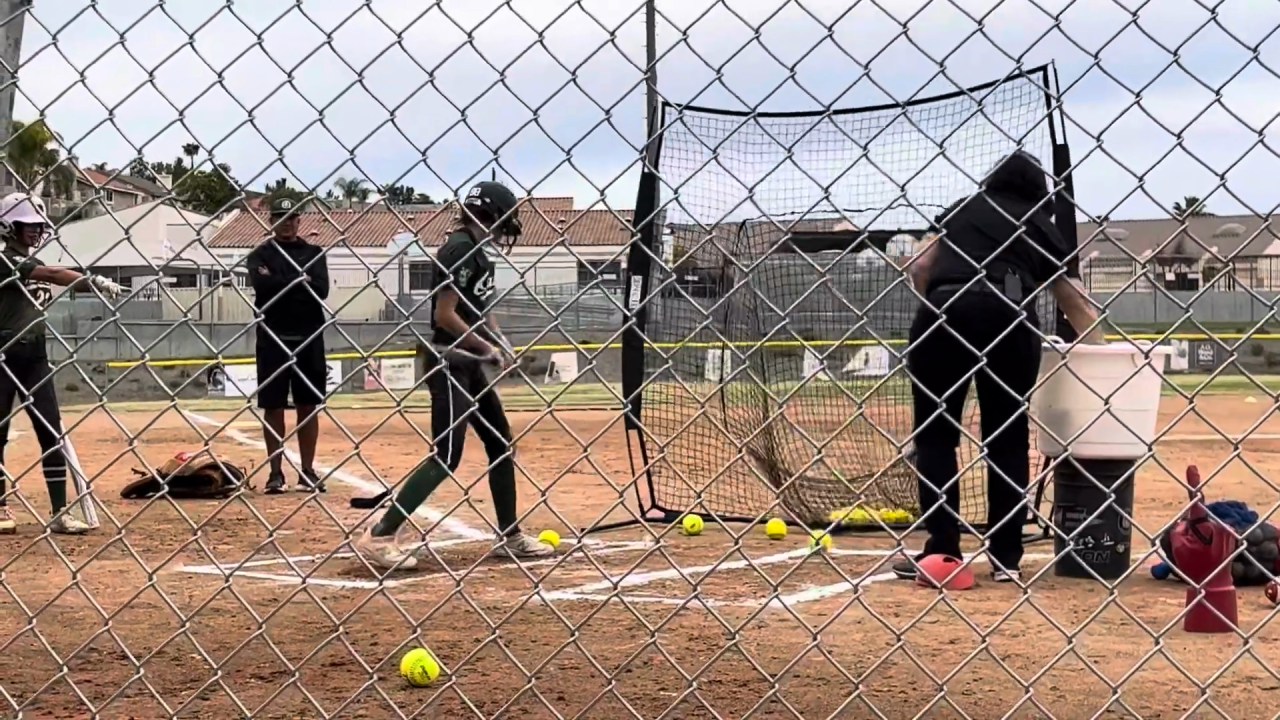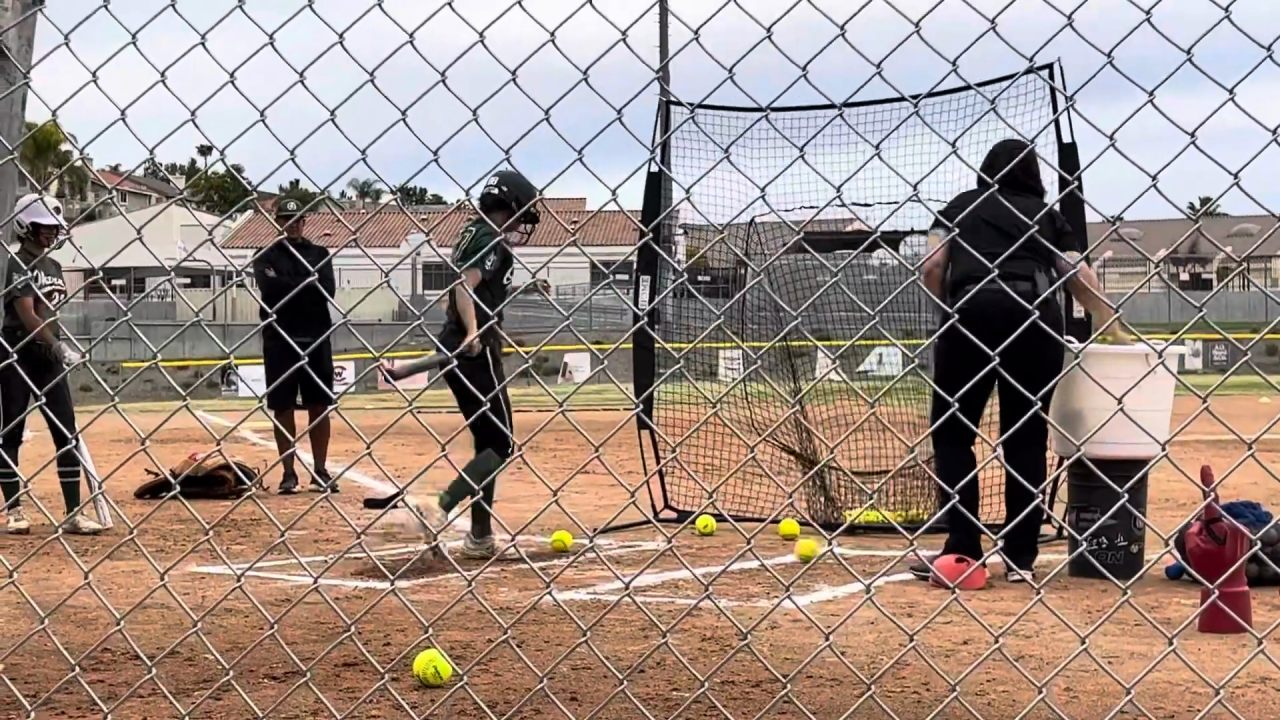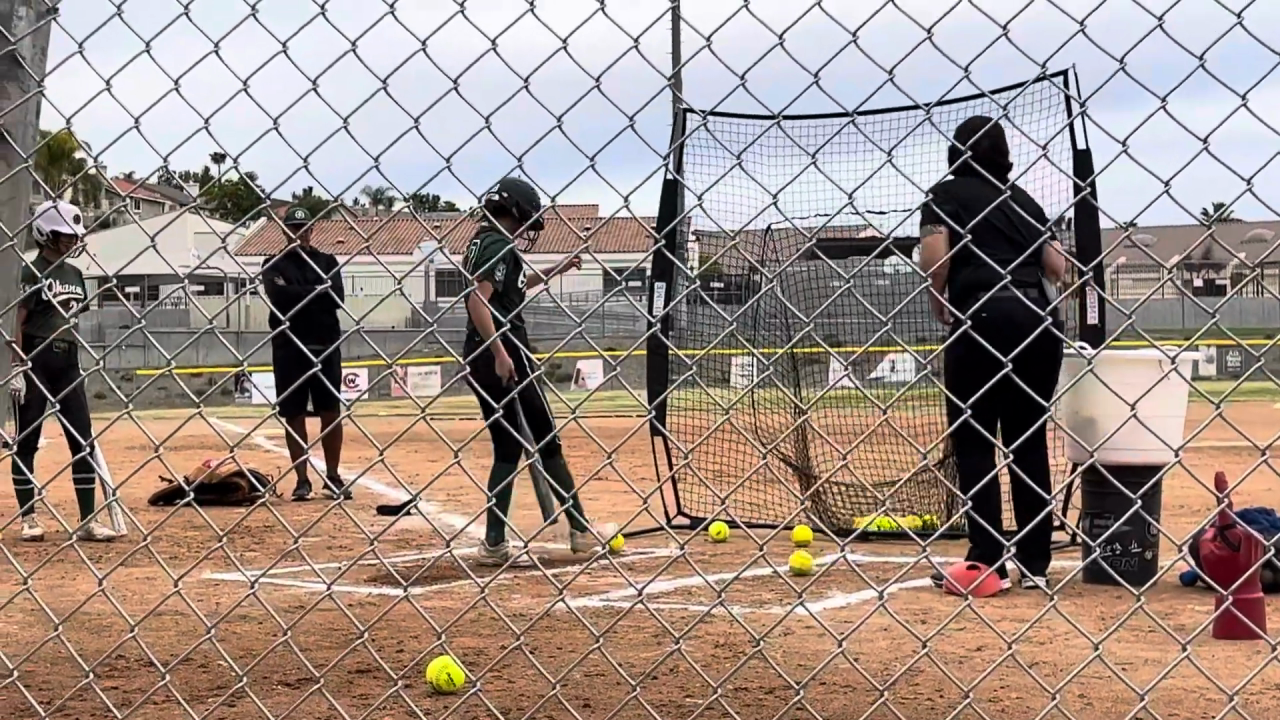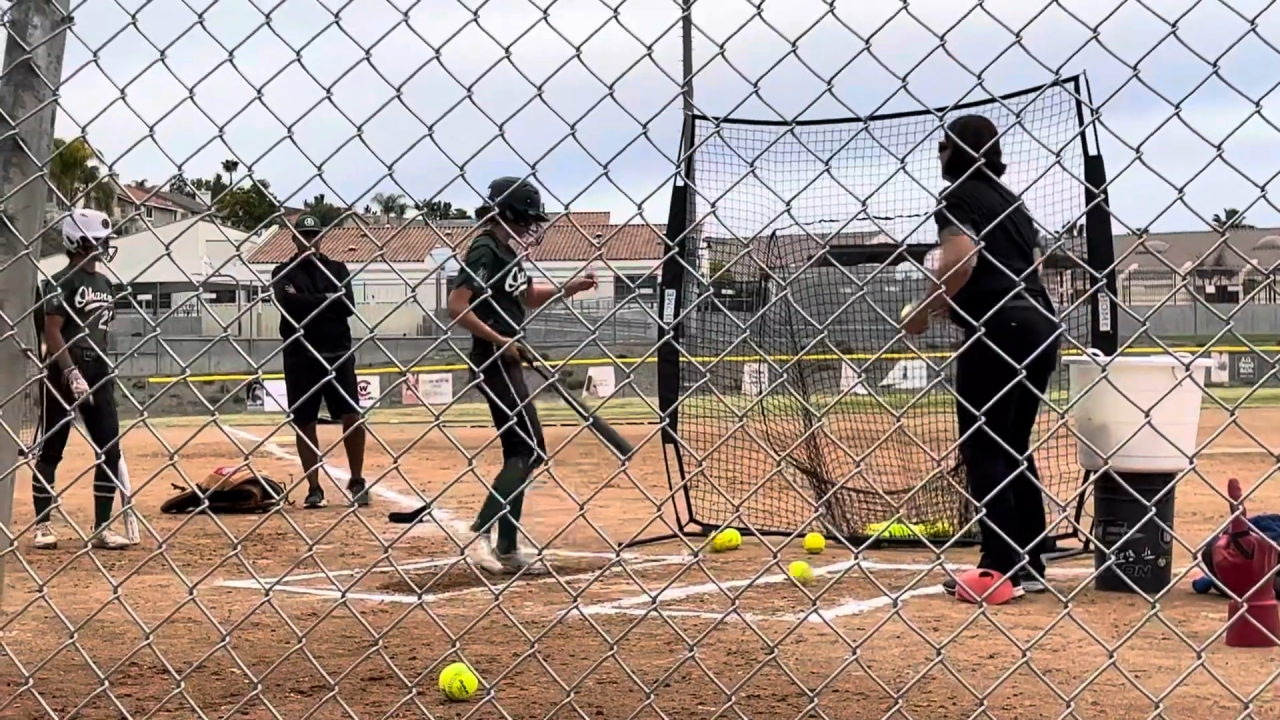
dt=0.4s
person 1, frame 1
left shoulder: (963, 209)
right shoulder: (1042, 228)
left elbow: (920, 267)
right elbow: (1079, 307)
left hip: (947, 311)
right hip: (1010, 316)
left knee: (936, 433)
right knee: (1008, 435)
left ankle: (943, 552)
right ankle: (1006, 556)
person 1, frame 2
left shoulder: (961, 205)
right shoulder: (1046, 214)
left elbow: (932, 266)
right elbow: (1082, 279)
left wrist: (950, 312)
right wrist: (1115, 332)
left hip: (975, 310)
right hip: (1036, 313)
left knee: (952, 431)
right knee: (1026, 436)
left ankle: (965, 551)
right ankle: (1021, 557)
person 1, frame 3
left shoulder: (946, 193)
right shoulder: (1024, 199)
left elbow: (934, 260)
right elbow: (1057, 268)
left wrist: (939, 303)
left hip: (983, 321)
right hip: (1039, 321)
left knee: (973, 441)
right knee: (1028, 443)
left ankle: (988, 562)
right ankle: (1035, 564)
person 1, frame 4
left shoulder: (958, 195)
right shoulder: (1010, 199)
left elbow: (961, 263)
left wrist: (925, 309)
left hip: (998, 331)
right hip: (1038, 325)
left knee: (983, 449)
right knee: (1014, 448)
left ankle: (998, 571)
right ankle: (1029, 565)
person 2, frame 1
left shoulder: (474, 251)
right shoulder: (462, 247)
right elbow: (443, 310)
left wrist: (500, 344)
right wrist: (481, 344)
left hip: (467, 362)
right hip: (451, 361)
left knee: (502, 445)
right knee: (445, 456)
left ankle: (511, 536)
right ankle: (378, 535)
person 2, frame 2
left shoulder: (475, 234)
right shoulder: (495, 239)
right elbow: (464, 287)
left wrist: (521, 287)
right wrist: (471, 331)
left hip: (465, 350)
right hip: (476, 351)
left knee: (491, 440)
right knee: (500, 443)
left ankle: (481, 536)
right ankle: (442, 510)
person 2, frame 3
left shoulder: (481, 243)
right shoulder: (500, 246)
right elbow: (477, 302)
left wrist: (559, 269)
right wrist: (500, 351)
left hip: (479, 360)
right hip: (500, 358)
left knee: (507, 449)
right knee: (546, 440)
left ankle: (495, 543)
right ankle: (581, 530)
person 2, frame 4
left shoulder: (510, 252)
right shoulder: (484, 252)
left elbow: (526, 300)
right elbow: (455, 308)
left wrist: (571, 287)
right wrist: (500, 340)
left hip: (508, 362)
right hip: (495, 362)
left knee: (519, 454)
right knee: (531, 452)
left ankle: (505, 550)
right ankle: (479, 533)
person 3, frame 1
left shoulder: (35, 265)
right elbow: (55, 274)
right wrist: (97, 281)
left hip: (35, 356)
left knee: (52, 433)
left ankle: (59, 513)
person 3, frame 2
left shoulder: (53, 266)
left wrist: (57, 351)
right wrist: (61, 349)
left hip: (48, 356)
left knee: (66, 434)
left ankle: (73, 513)
person 3, frame 3
left shoulder: (75, 274)
right shoulder: (32, 272)
right elbow: (17, 324)
right wrist: (18, 369)
left hip: (68, 363)
right hip: (36, 362)
left knee: (83, 441)
right knee: (26, 442)
left ankle: (87, 520)
right ankle: (28, 517)
person 3, frame 4
left shoulder: (104, 282)
right shoulder: (63, 280)
right elbow: (52, 332)
right wrist: (72, 374)
left hip: (97, 372)
right hip: (65, 372)
left knee: (110, 451)
right knee: (51, 450)
left ankle: (102, 528)
right ankle: (42, 525)
person 4, frame 1
left shoulder: (314, 253)
right shoulder: (260, 254)
left elbow: (321, 289)
right elbow: (262, 285)
left wrist: (281, 286)
right wrist: (300, 282)
left hip: (308, 338)
right hip: (273, 339)
left knee: (308, 406)
right knee: (273, 406)
left ankle: (307, 471)
right ankle: (275, 472)
person 4, frame 2
left shoulder: (319, 253)
right shoulder: (266, 256)
left elbow: (328, 291)
right elbow: (270, 287)
left wrist: (289, 289)
right wrist: (307, 284)
left hip: (315, 339)
right hip: (280, 340)
left knee: (320, 407)
right knee: (282, 408)
left ankle: (320, 471)
right ankle: (288, 473)
person 4, frame 3
left shoulder: (327, 262)
right shoulder: (274, 264)
left elbow: (337, 298)
right elbow: (279, 296)
left wrist: (298, 297)
right wrist: (316, 292)
left hip: (325, 346)
right hip: (289, 348)
left knee: (332, 413)
right knee: (293, 415)
left ankle: (333, 477)
right ankle: (302, 480)
person 4, frame 4
left shoulder: (337, 269)
right shoulder: (285, 272)
left elbow: (347, 306)
right elbow: (289, 303)
left wrist: (308, 305)
right wrist: (327, 300)
left hip: (338, 353)
right hip: (301, 356)
left knee: (353, 417)
right knee: (305, 423)
left ankle: (357, 481)
right ankle: (314, 488)
